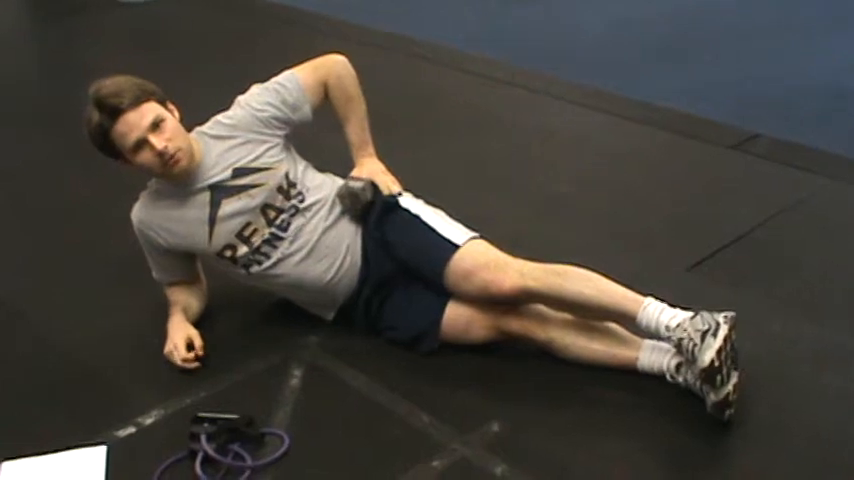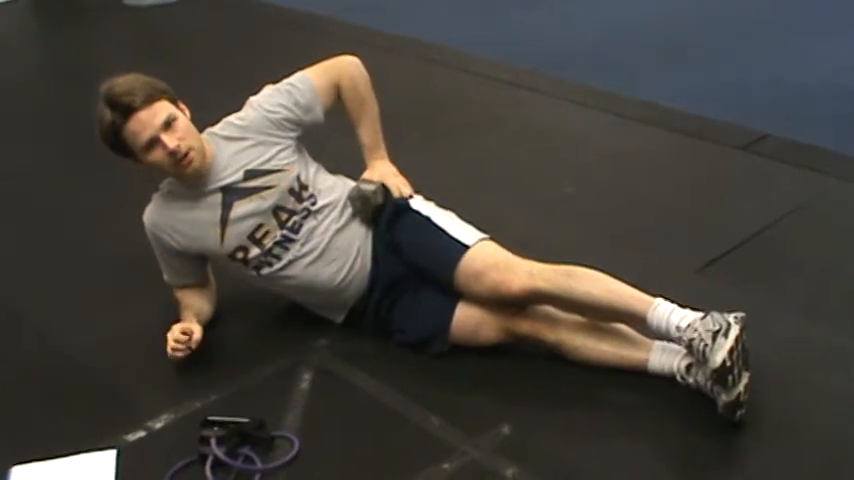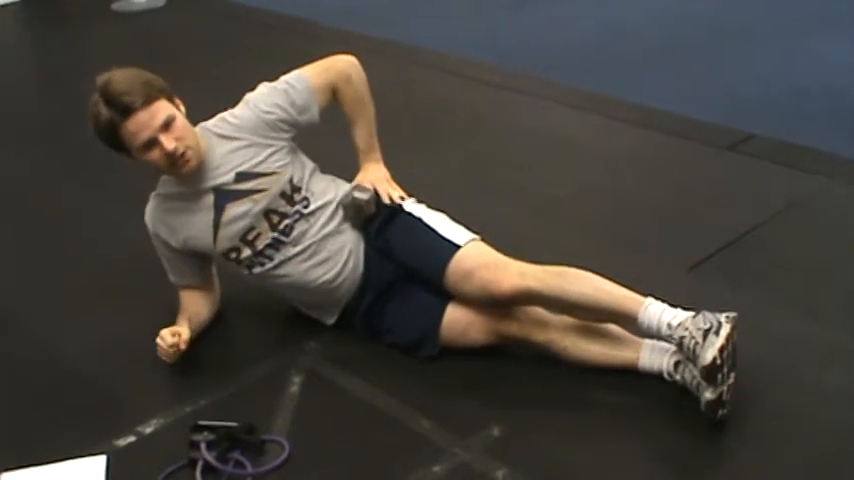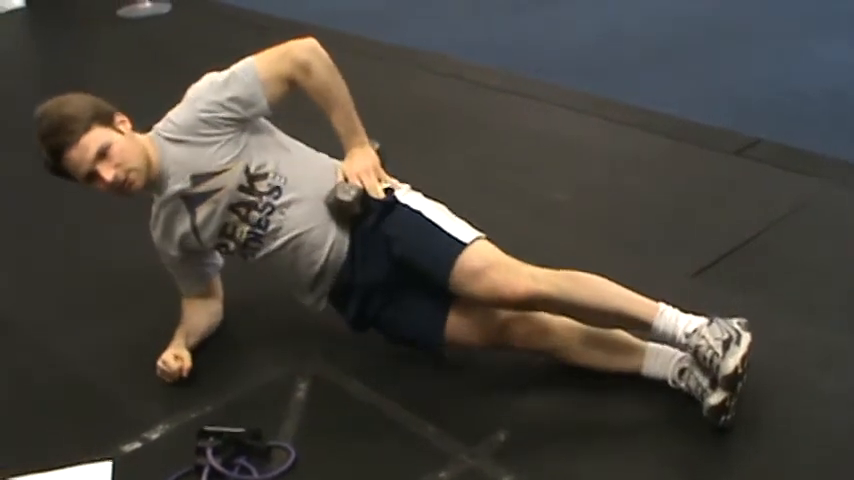
dt=1s
person 1, frame 1
left shoulder: (245, 118)
right shoulder: (153, 220)
left elbow: (335, 67)
right elbow: (188, 285)
left wrist: (367, 156)
right wrist: (179, 322)
left hip: (376, 224)
right hip: (357, 302)
left knee: (505, 281)
right knee: (505, 321)
left ankle: (682, 329)
right ankle: (676, 364)
person 1, frame 2
left shoulder: (255, 120)
right shoulder: (165, 222)
left elbow: (347, 69)
right elbow: (197, 287)
left wrist: (379, 159)
right wrist: (187, 324)
left hip: (385, 225)
right hip: (369, 305)
left knee: (512, 283)
right knee: (521, 324)
left ankle: (692, 329)
right ankle: (686, 366)
person 1, frame 3
left shoulder: (249, 119)
right shoulder: (165, 220)
left elbow: (345, 67)
right elbow: (200, 289)
left wrist: (372, 161)
right wrist: (182, 329)
left hip: (377, 227)
right hip: (360, 305)
left knee: (505, 282)
right knee: (510, 324)
left ankle: (684, 328)
right ankle: (675, 363)
person 1, frame 4
left shoulder: (199, 113)
right shoulder: (168, 229)
left elbow: (305, 54)
right elbow: (204, 298)
left wrist: (357, 144)
right wrist: (180, 343)
left hip: (374, 217)
right hip: (355, 289)
left knee: (511, 286)
right knee: (508, 330)
left ankle: (694, 334)
right ankle: (682, 370)
